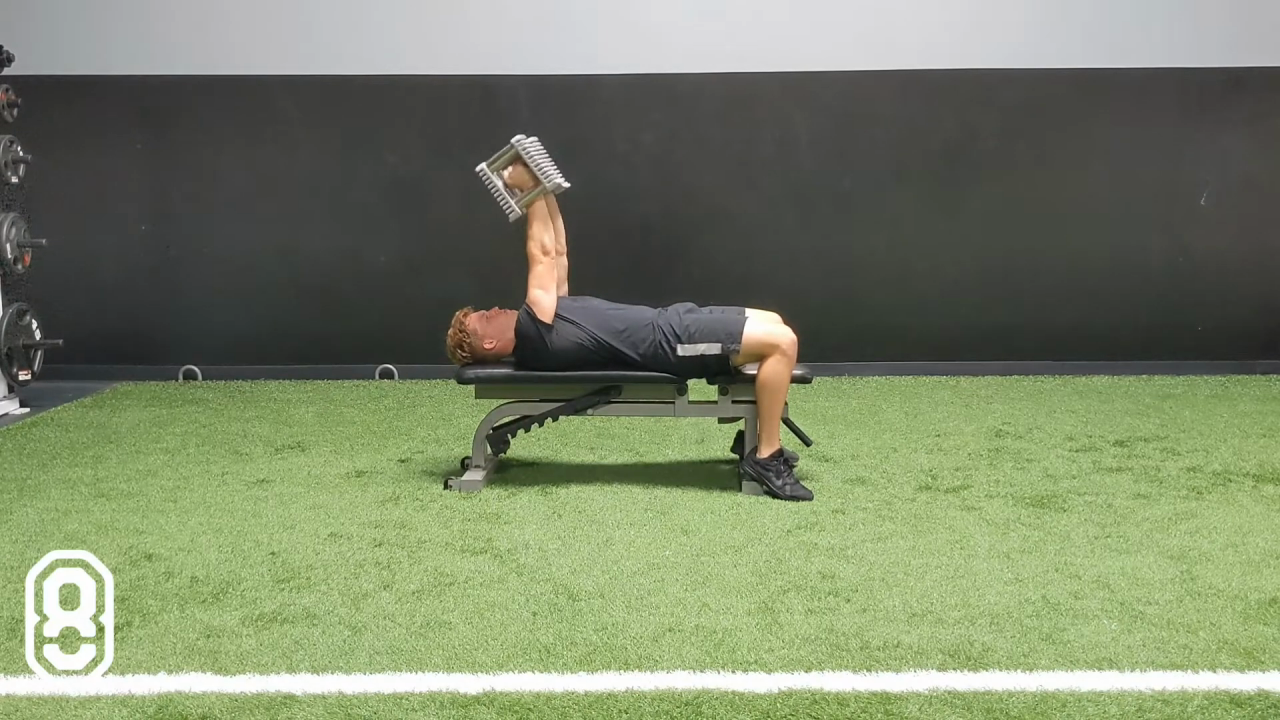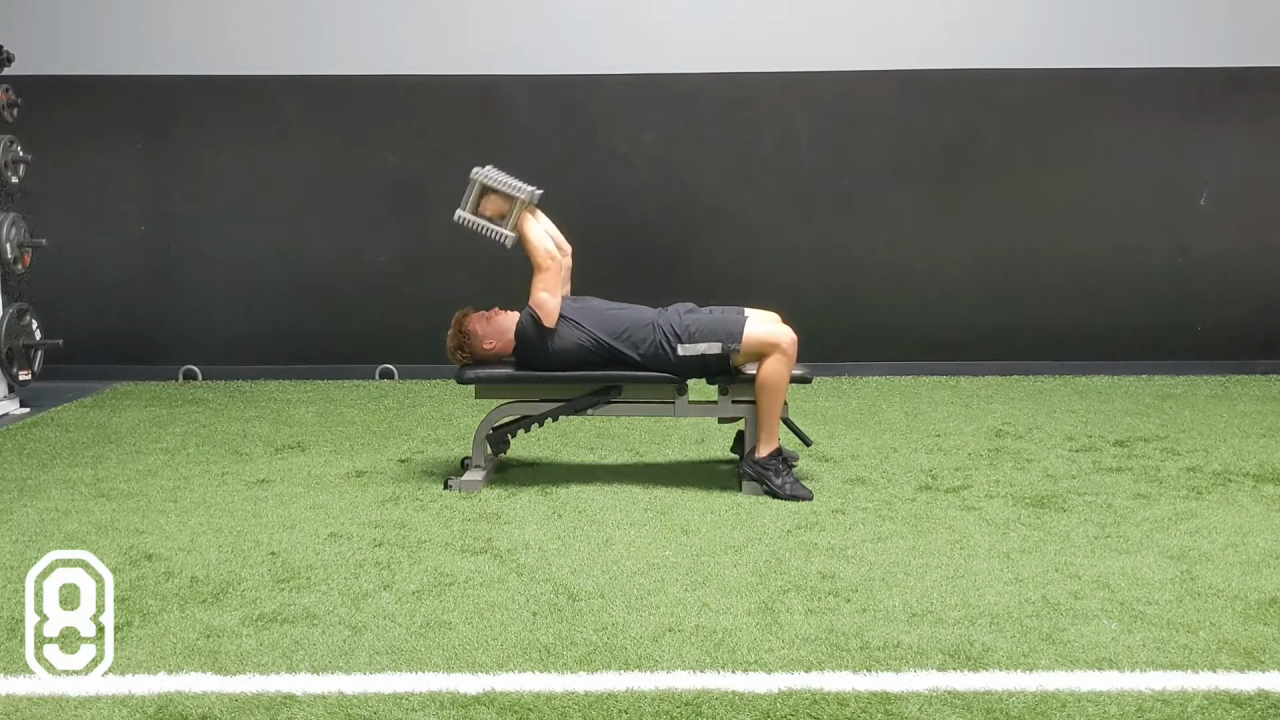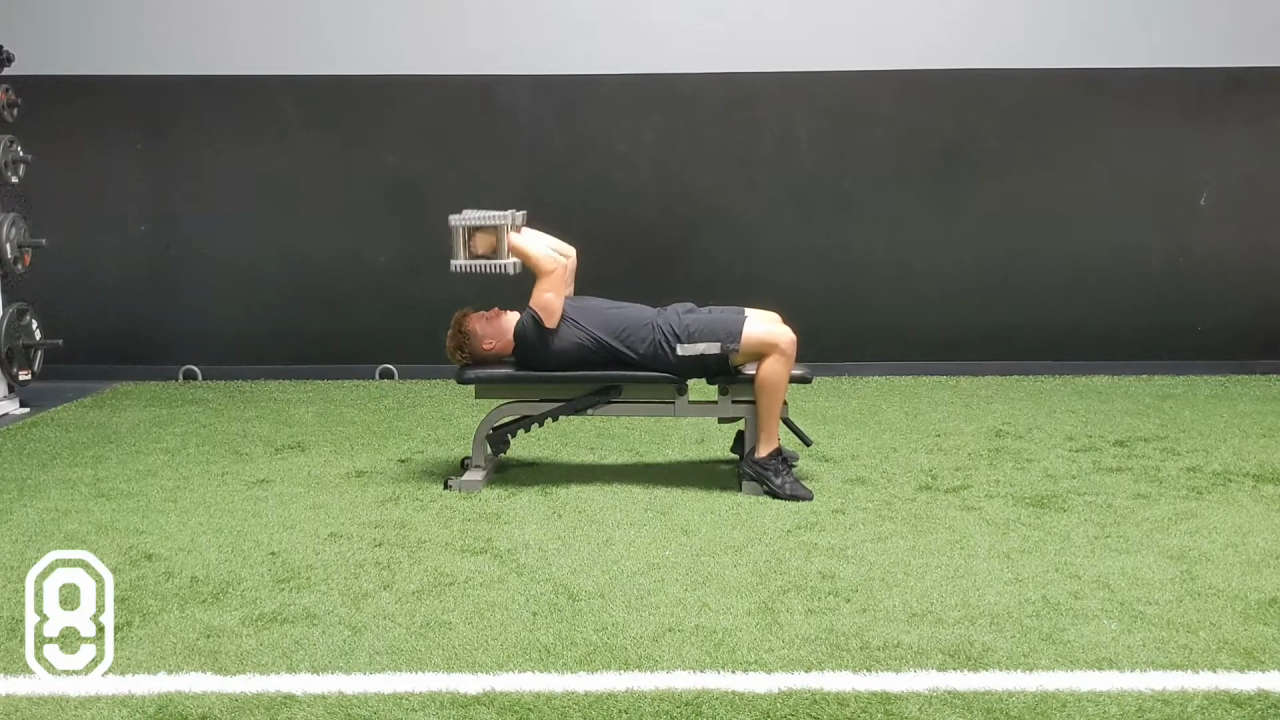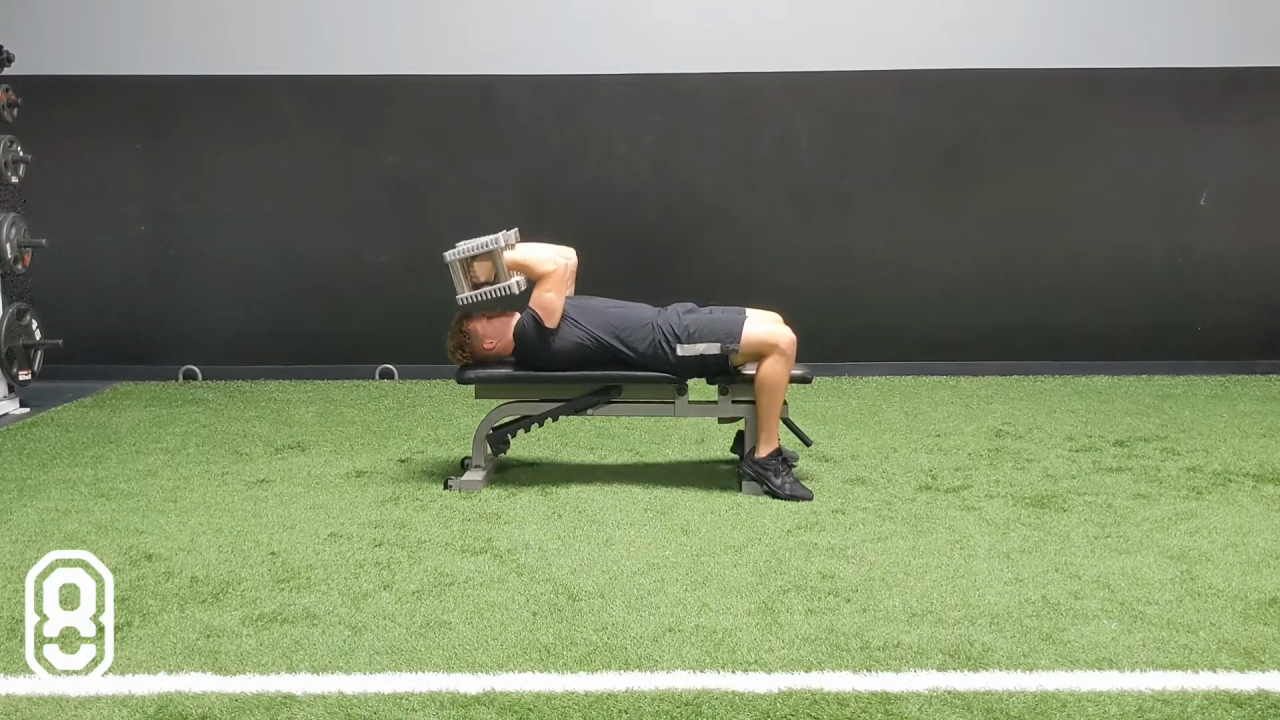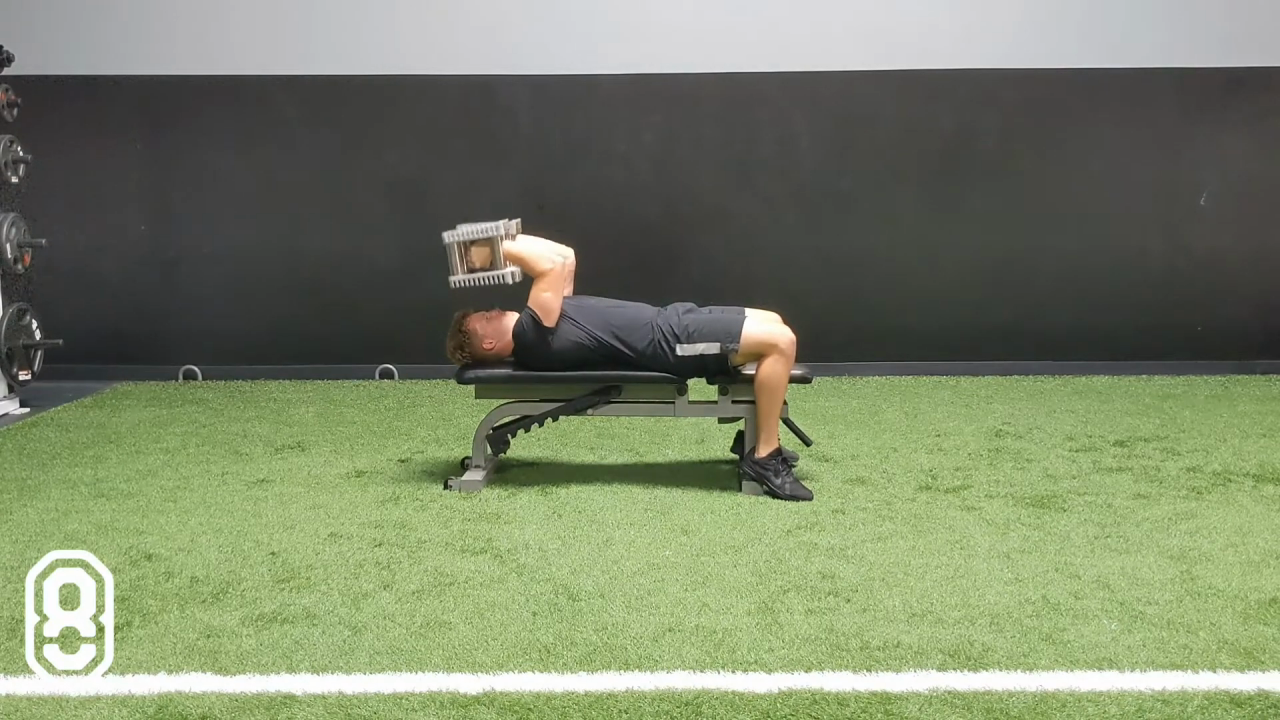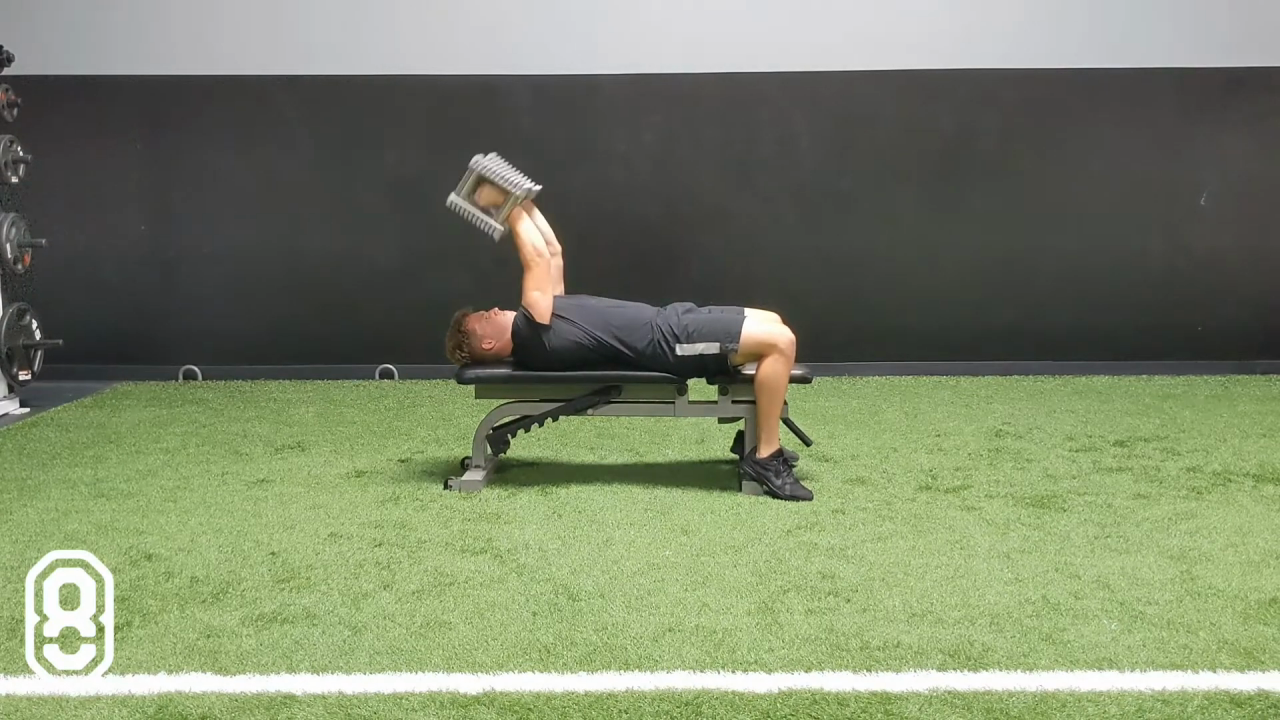
dt=0.3s
person 1, frame 1
left shoulder: (540, 320)
right shoulder: (534, 338)
left elbow: (558, 255)
right elbow: (542, 256)
left wrist: (543, 191)
right wrist: (531, 189)
left hip: (666, 323)
right hip: (668, 343)
left knee: (773, 325)
right knee: (781, 342)
left ankle: (763, 438)
right ankle: (766, 458)
person 1, frame 2
left shoulder: (537, 325)
right shoulder: (534, 339)
left elbow: (562, 255)
right elbow: (549, 262)
left wrist: (524, 207)
right wrist: (511, 211)
left hip: (667, 322)
right hip: (668, 342)
left knee: (771, 324)
right knee: (781, 341)
left ankle: (760, 436)
right ankle: (764, 458)
person 1, frame 3
left shoulder: (535, 329)
right shoulder: (532, 339)
left elbow: (567, 256)
right elbow: (555, 265)
left wrist: (512, 232)
right wrist: (502, 238)
left hip: (665, 322)
right hip: (666, 341)
left knee: (772, 324)
right knee: (780, 342)
left ankle: (761, 438)
right ankle: (764, 457)
person 1, frame 4
left shoulder: (533, 328)
right shoulder: (532, 340)
left elbow: (568, 260)
right elbow: (557, 266)
left wrist: (504, 255)
right wrist: (500, 259)
left hip: (667, 323)
right hip: (667, 341)
left knee: (774, 327)
right knee: (781, 342)
left ankle: (762, 442)
right ankle: (765, 458)
person 1, frame 5
left shoulder: (534, 327)
right shoulder: (531, 339)
left elbow: (564, 258)
right elbow: (554, 265)
left wrist: (502, 244)
right wrist: (497, 249)
left hip: (666, 322)
right hip: (668, 342)
left knee: (772, 325)
right knee: (780, 342)
left ankle: (762, 441)
right ankle: (764, 458)
person 1, frame 6
left shoulder: (536, 321)
right shoulder: (530, 339)
left elbow: (552, 254)
right elbow: (538, 260)
left wrist: (520, 202)
right wrist: (505, 204)
left hip: (665, 323)
right hip: (668, 343)
left knee: (772, 325)
right knee: (779, 342)
left ankle: (761, 437)
right ankle: (765, 458)
